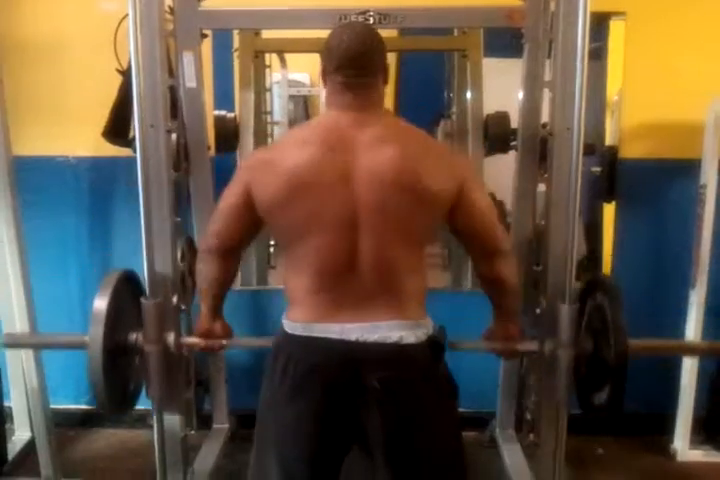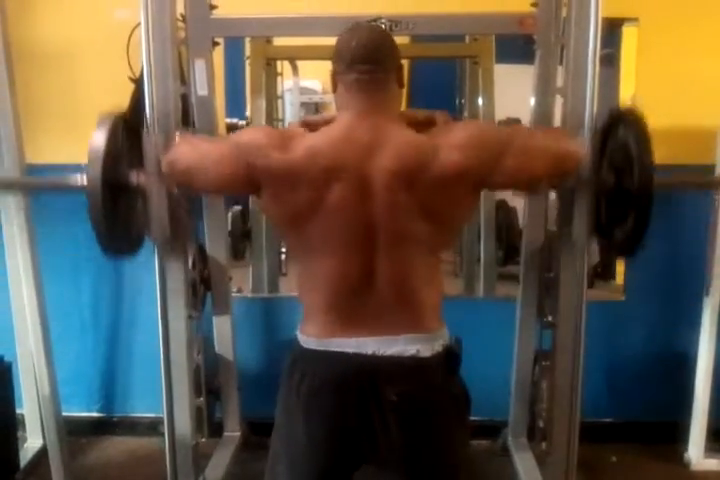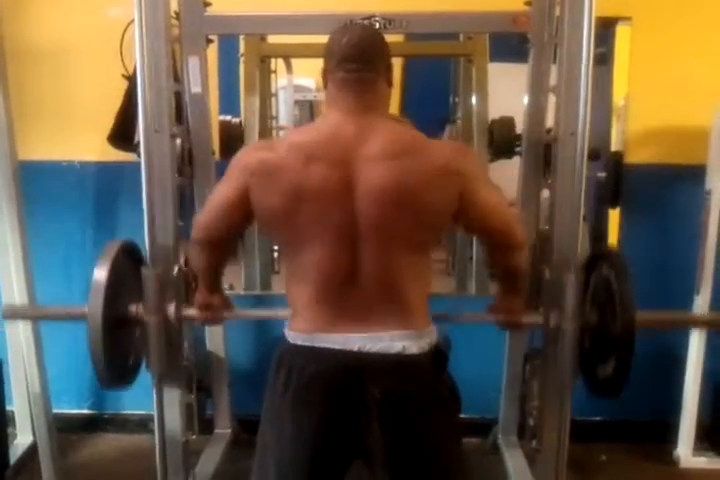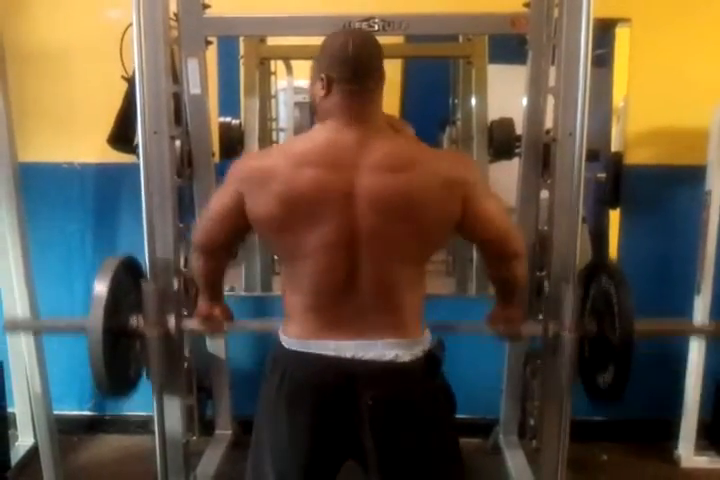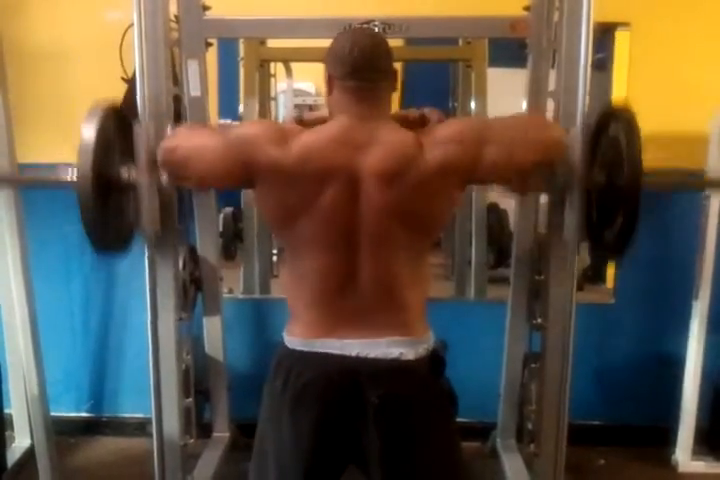
dt=1s
person 1, frame 1
left shoulder: (268, 161)
right shoulder: (439, 159)
left elbow: (217, 250)
right elbow: (494, 255)
left wrist: (210, 314)
right wrist: (507, 321)
left hip: (306, 353)
right hip: (403, 355)
person 1, frame 2
left shoulder: (278, 155)
right shoulder: (453, 155)
left elbow: (178, 160)
right elbow: (566, 153)
right wrist: (494, 160)
left hip: (323, 365)
right hip: (418, 366)
person 1, frame 3
left shoulder: (265, 161)
right shoulder: (443, 162)
left elbow: (206, 239)
right elbow: (510, 242)
left wrist: (208, 291)
right wrist: (513, 294)
left hip: (309, 364)
right hip: (404, 365)
person 1, frame 4
left shoulder: (262, 169)
right shoulder: (443, 171)
left elbow: (208, 245)
right elbow: (509, 252)
left wrist: (210, 299)
right wrist: (509, 307)
left hip: (305, 368)
right hip: (401, 370)
person 1, frame 5
left shoulder: (271, 150)
right shoulder: (443, 151)
left elbow: (174, 150)
right elbow: (549, 140)
right wrist: (516, 176)
left hip: (309, 365)
right hip: (403, 366)
